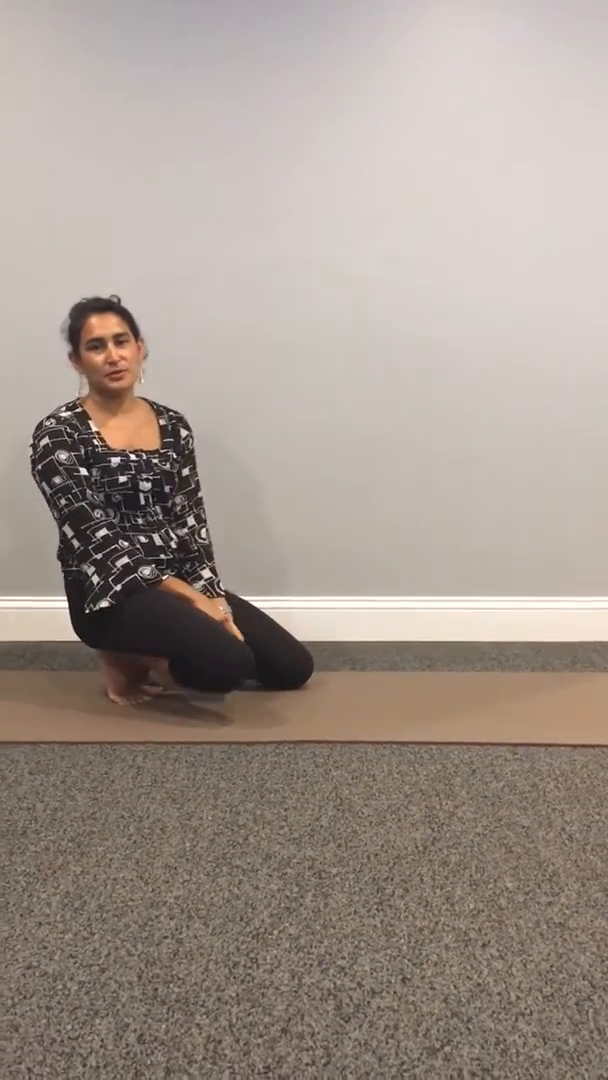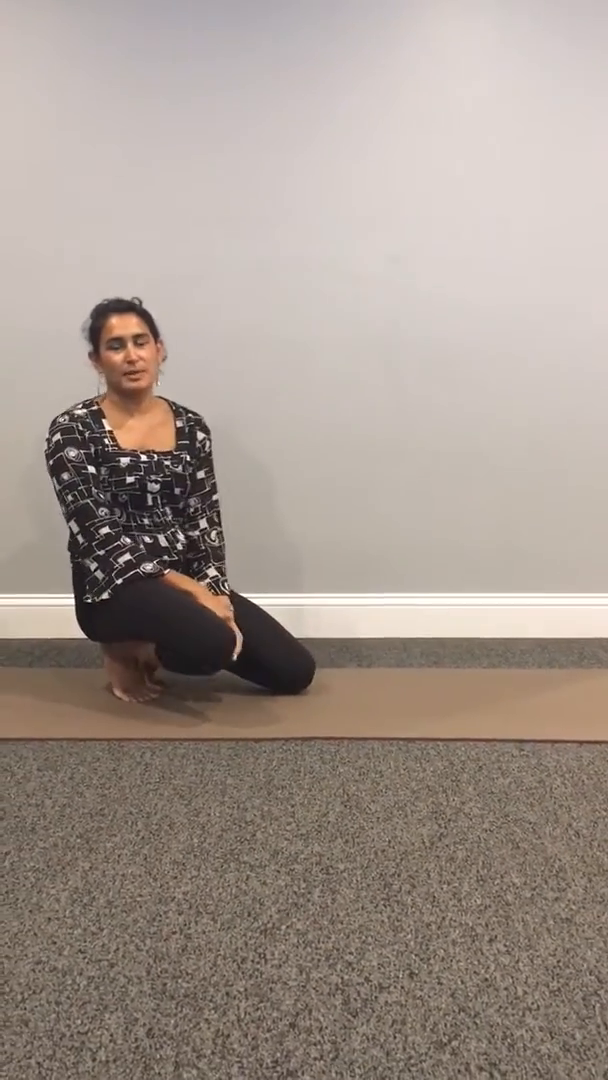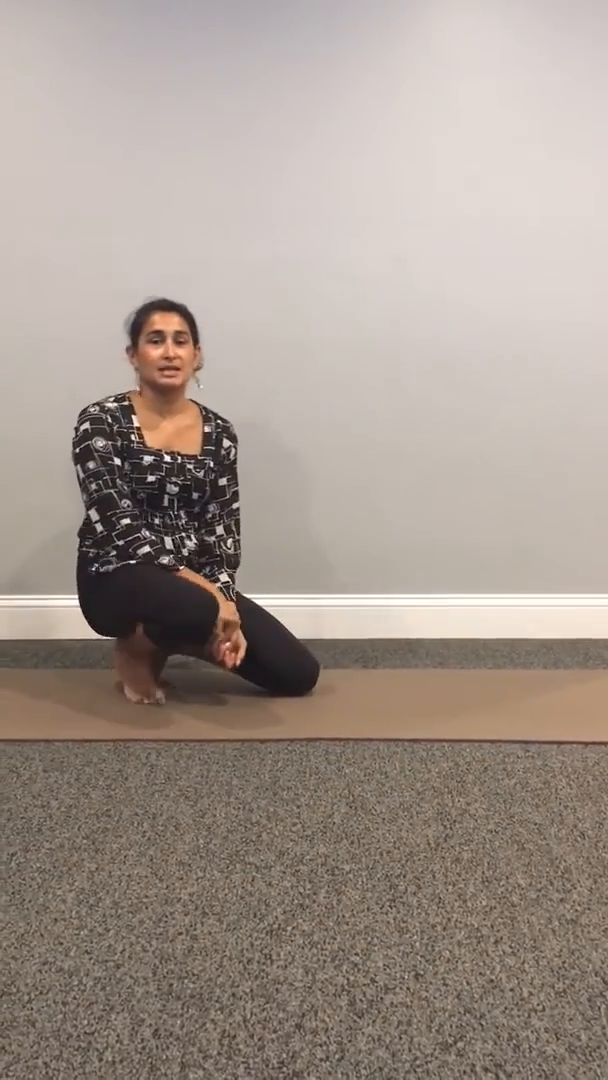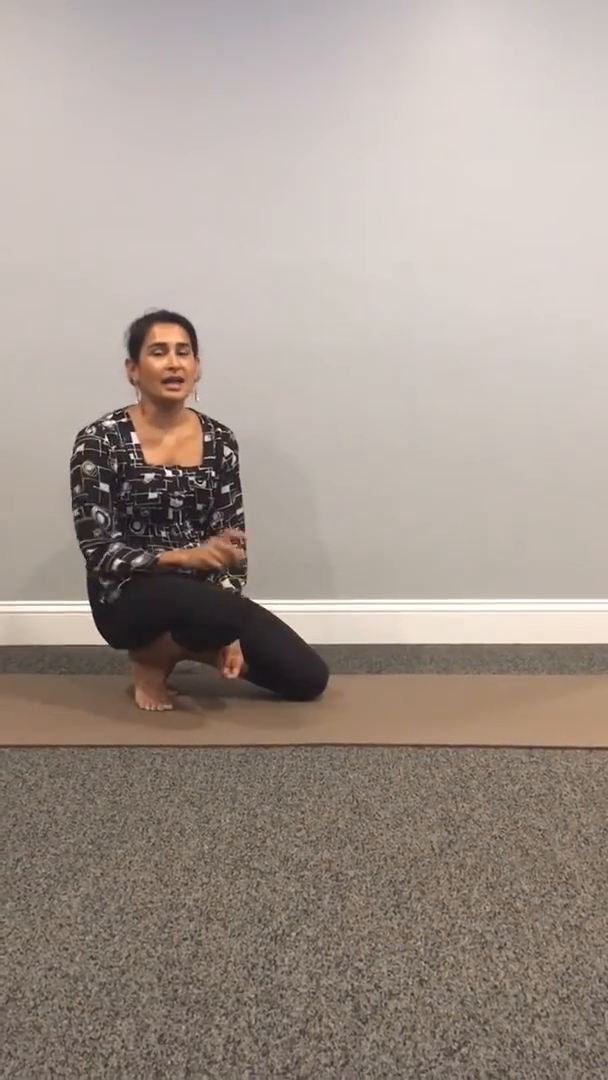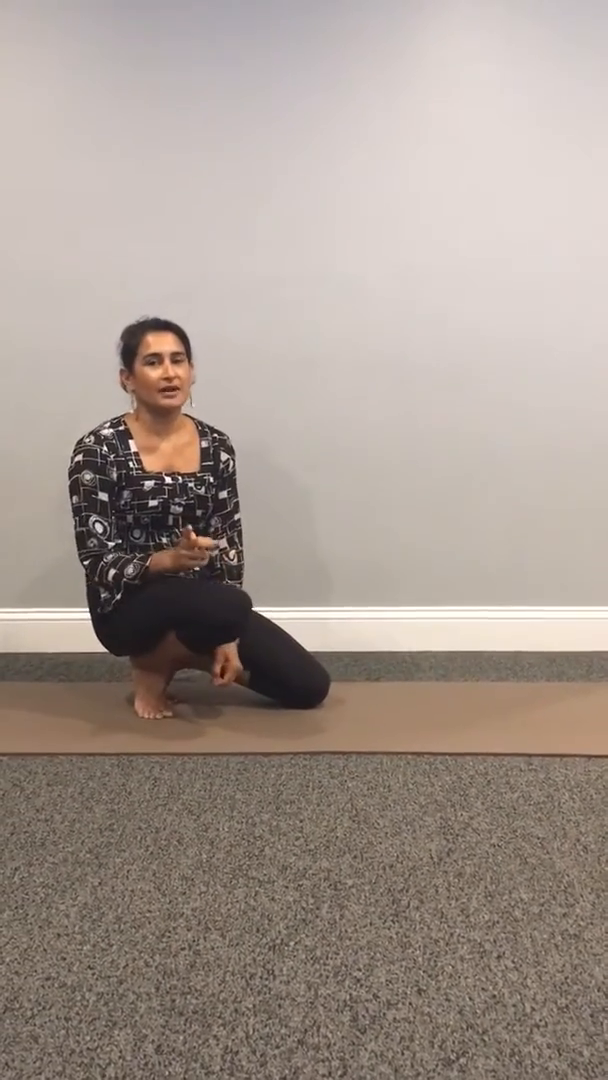
dt=0.4s
person 1, frame 1
left shoulder: (172, 425)
right shoulder: (58, 435)
left elbow: (191, 523)
right elbow: (97, 541)
left wrist: (215, 600)
right wrist: (194, 599)
left hip: (179, 581)
right hip: (109, 595)
left knee: (294, 667)
right knee: (229, 663)
left ankle: (154, 649)
right ankle: (127, 658)
person 1, frame 2
left shoulder: (191, 427)
right shoulder: (73, 431)
left elbow: (205, 523)
right elbow: (100, 537)
left wrist: (216, 596)
right wrist: (192, 592)
left hip: (187, 580)
right hip: (114, 589)
left knee: (296, 671)
right knee: (212, 645)
left ankle: (156, 645)
right ankle: (125, 650)
person 1, frame 3
left shoulder: (218, 432)
right shoulder: (100, 423)
left elbow: (223, 529)
right elbow: (119, 528)
left wrist: (225, 603)
right wrist: (207, 594)
left hip: (194, 581)
right hip: (117, 580)
left knee: (298, 674)
right knee: (193, 609)
left ankle: (169, 639)
right ankle: (136, 647)
person 1, frame 4
left shoulder: (219, 440)
right shoulder: (100, 441)
left elbow: (230, 537)
right elbow: (100, 550)
left wrist: (230, 629)
right wrist: (187, 556)
left hip: (203, 590)
right hip: (129, 596)
left knee: (309, 679)
right knee: (218, 608)
left ankle: (181, 643)
right ankle: (151, 657)
person 1, frame 5
left shoulder: (216, 446)
right shoulder: (98, 451)
left elbow: (229, 543)
right elbow: (98, 560)
left wrist: (225, 634)
right wrist: (170, 559)
left hip: (203, 600)
right hip: (130, 605)
left knee: (309, 686)
right knee: (230, 606)
left ankle: (182, 652)
right ankle: (152, 663)
